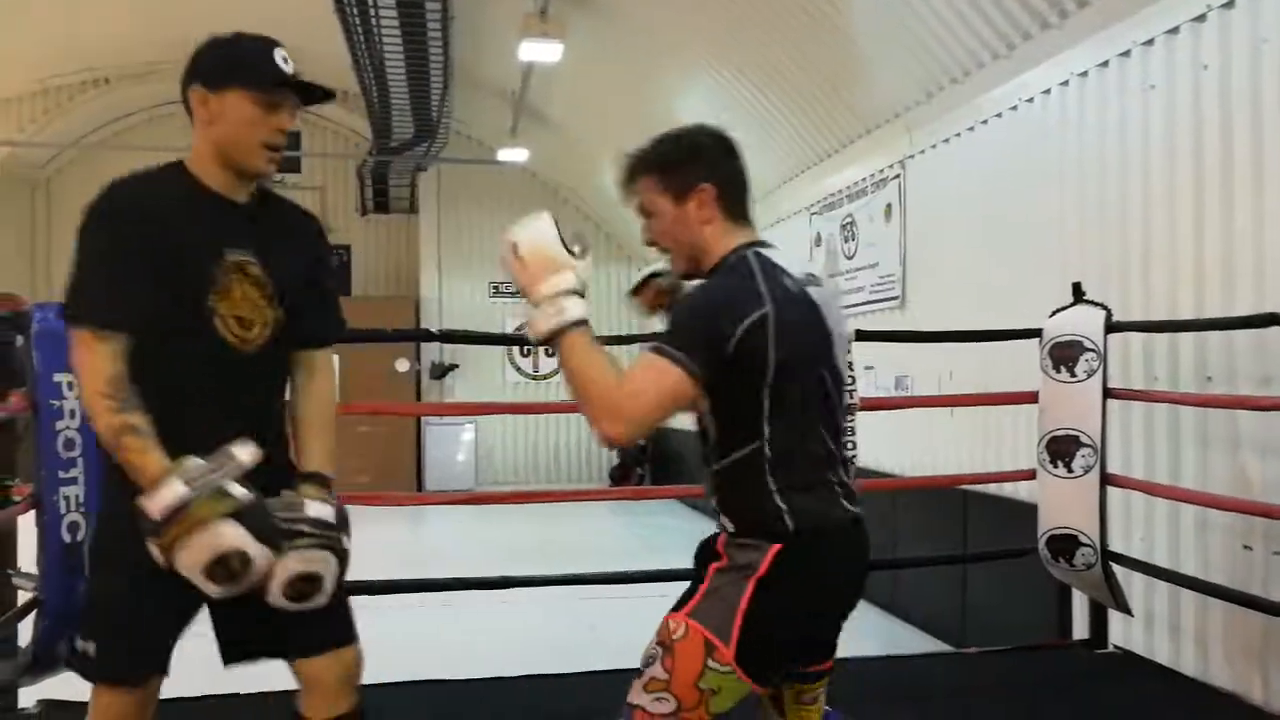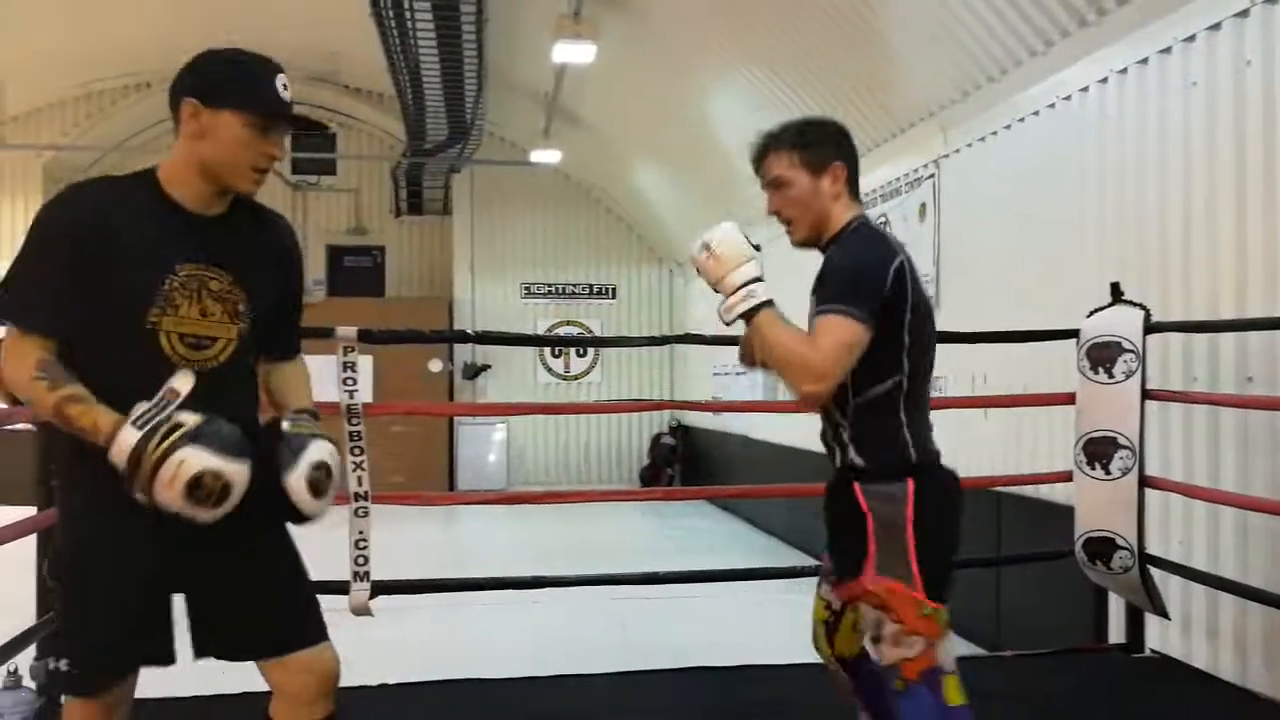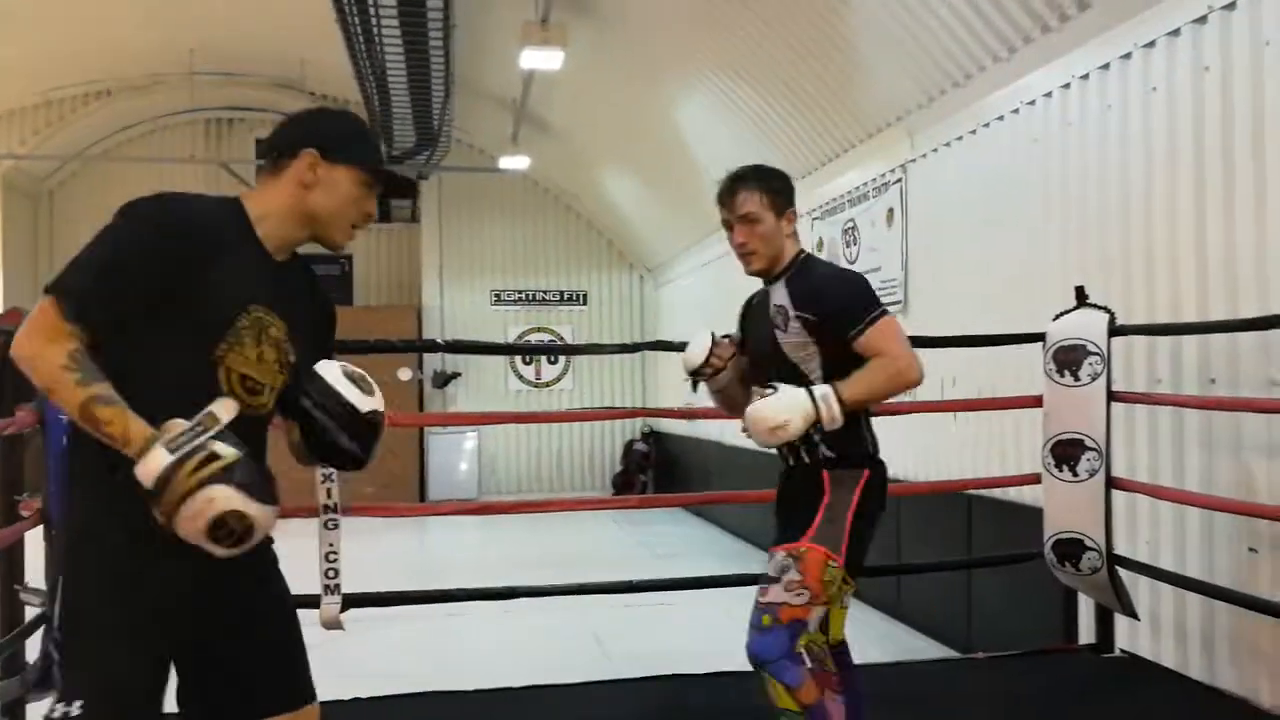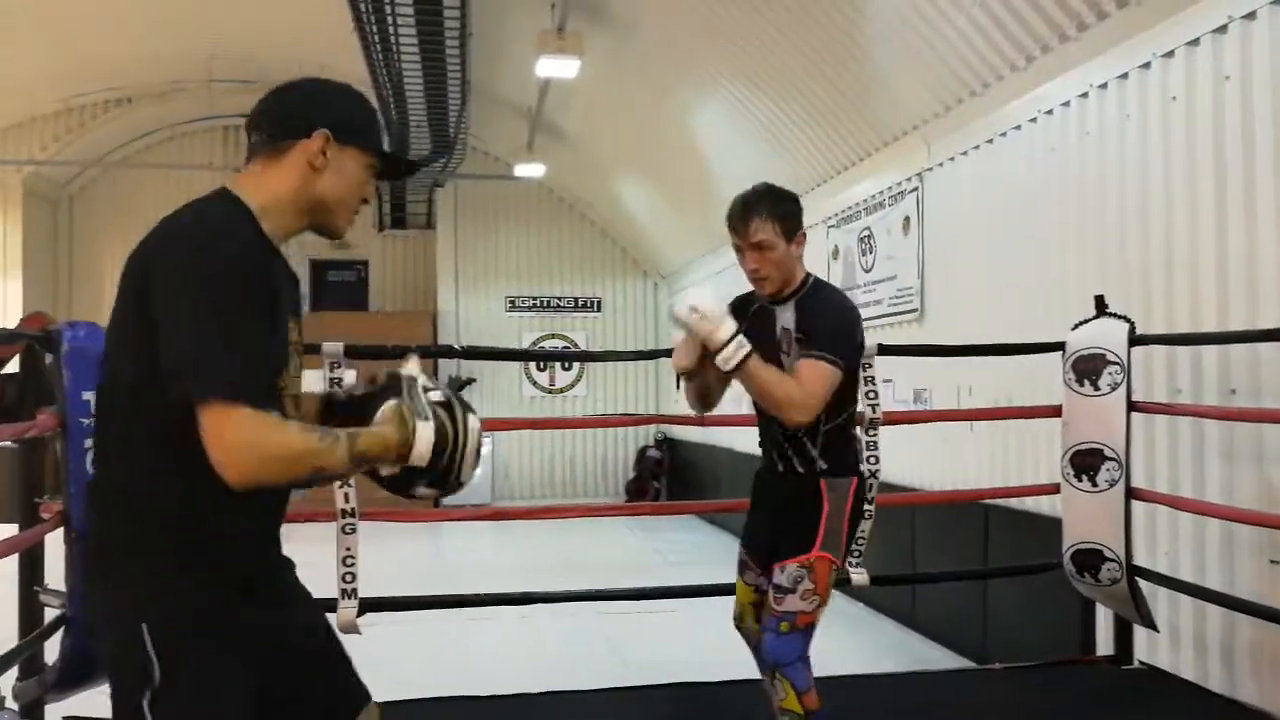
dt=0.4s
person 1, frame 1
left shoulder: (298, 231)
right shoulder: (132, 210)
left elbow: (313, 363)
right elbow: (99, 368)
left wrist: (315, 488)
right wrist: (169, 488)
left hip: (254, 493)
right hip: (153, 495)
person 1, frame 2
left shoulder: (272, 240)
right shoulder: (87, 215)
left wrist: (301, 430)
right wrist: (124, 437)
left hip: (229, 493)
right hip: (117, 504)
person 1, frame 3
left shoulder: (307, 300)
right shoulder: (168, 229)
right elbow: (40, 342)
left wrist: (330, 430)
right wrist: (149, 445)
left hip: (229, 539)
right hip: (120, 530)
person 1, frame 4
left shoulder: (259, 263)
right shoulder: (210, 247)
right elbow: (243, 448)
left wrist: (350, 412)
right wrist: (393, 441)
left hip: (250, 570)
right hip: (165, 587)
person 2, frame 1
left shoulder: (725, 299)
right shoulder: (801, 287)
left elbow: (618, 420)
left wrist: (557, 300)
left hip: (772, 560)
right hip: (832, 544)
person 2, frame 2
left shoulder: (860, 256)
right shoulder: (864, 257)
left elbow: (814, 377)
left wrist: (741, 288)
right wrist: (773, 348)
left hip: (894, 500)
right hip: (877, 492)
right knee: (838, 641)
person 2, frame 3
left shoulder: (833, 285)
right shoulder: (756, 308)
left elbow: (904, 369)
right elbow: (738, 406)
left wrist: (814, 405)
right wrist: (717, 371)
left hip: (843, 482)
right hip: (801, 482)
left knee: (771, 644)
right knee: (820, 641)
person 2, frame 4
left shoulder: (832, 312)
right shoulder: (747, 311)
left elbow: (798, 408)
right elbow: (706, 399)
left wrist: (729, 344)
right wrist: (695, 360)
left hip: (824, 493)
right hip: (775, 484)
left knee: (784, 646)
right knee: (752, 621)
